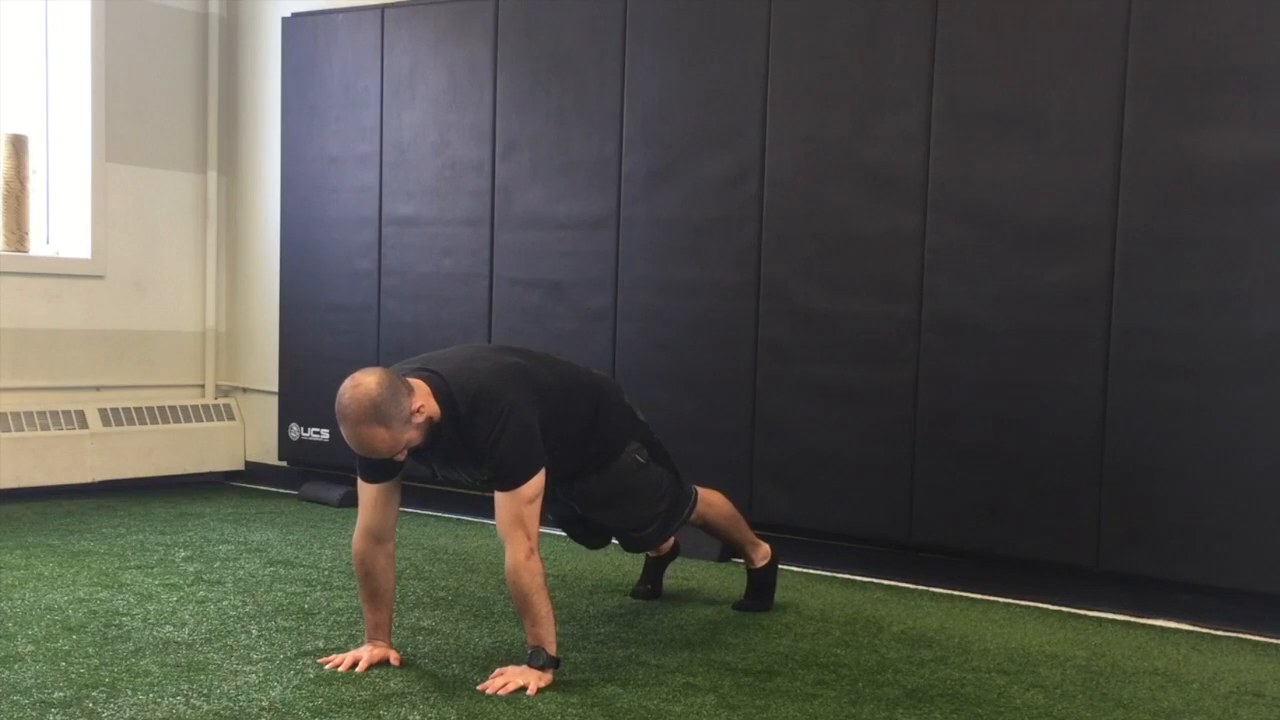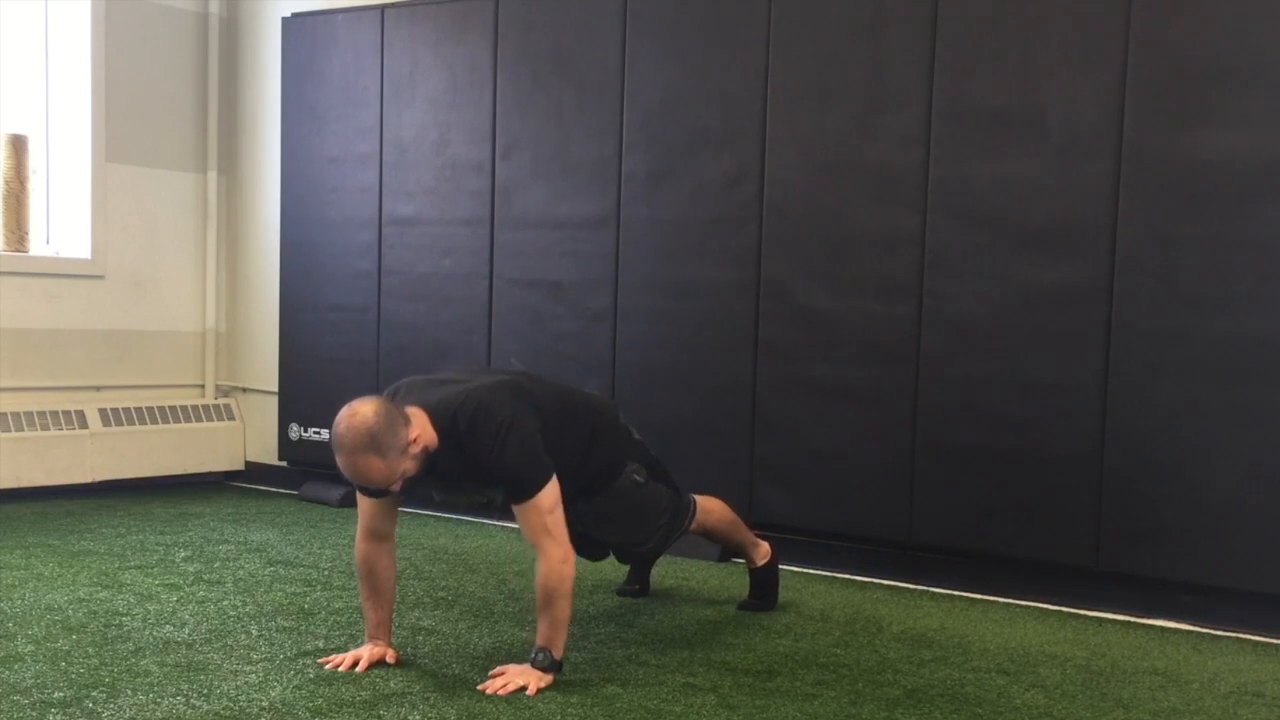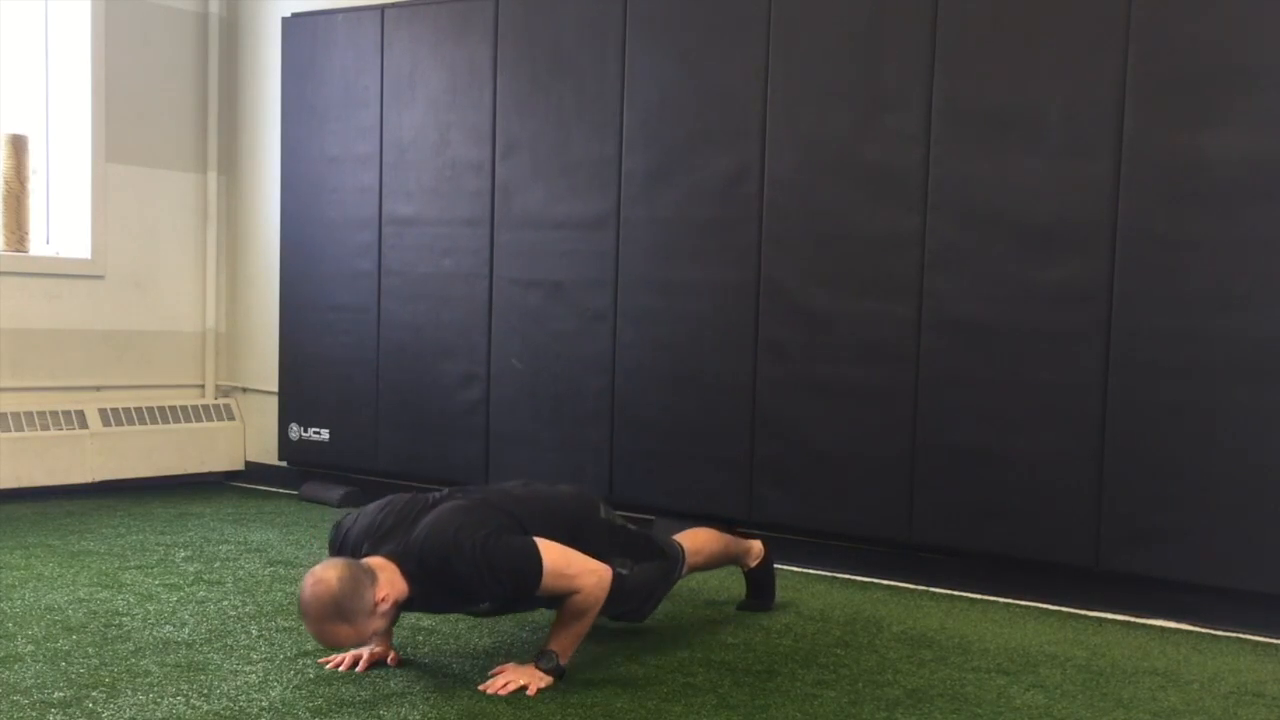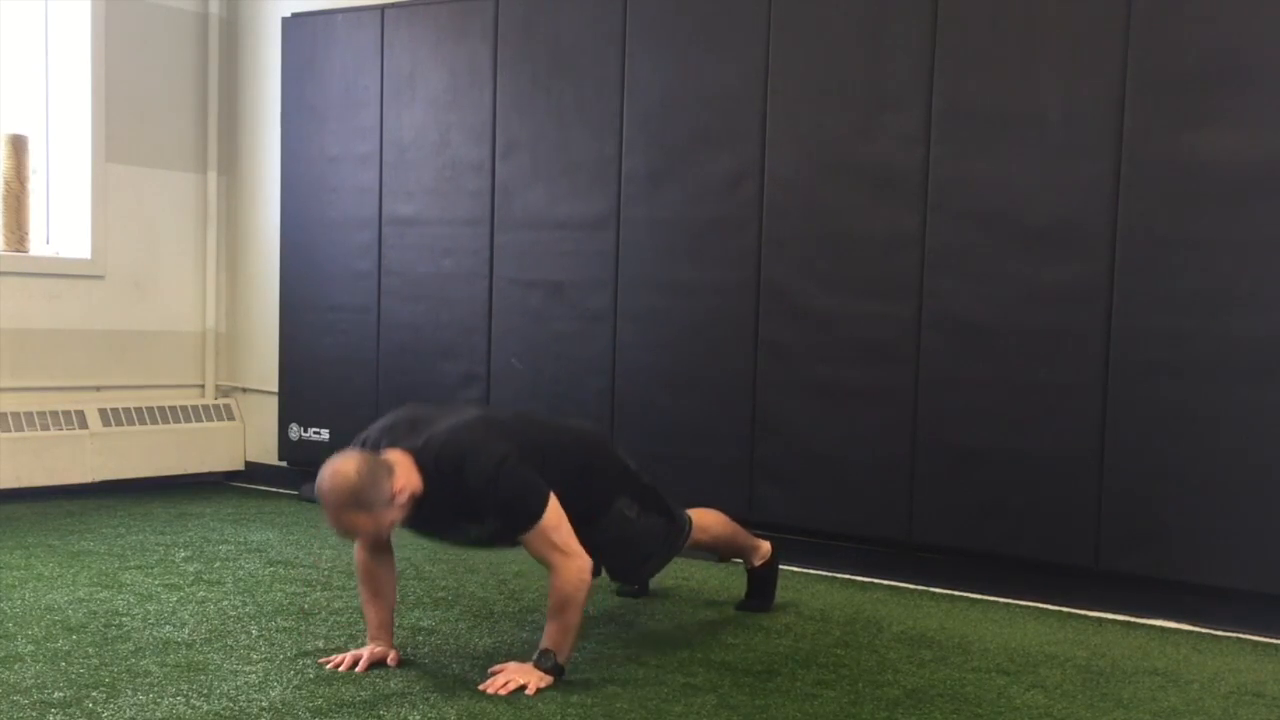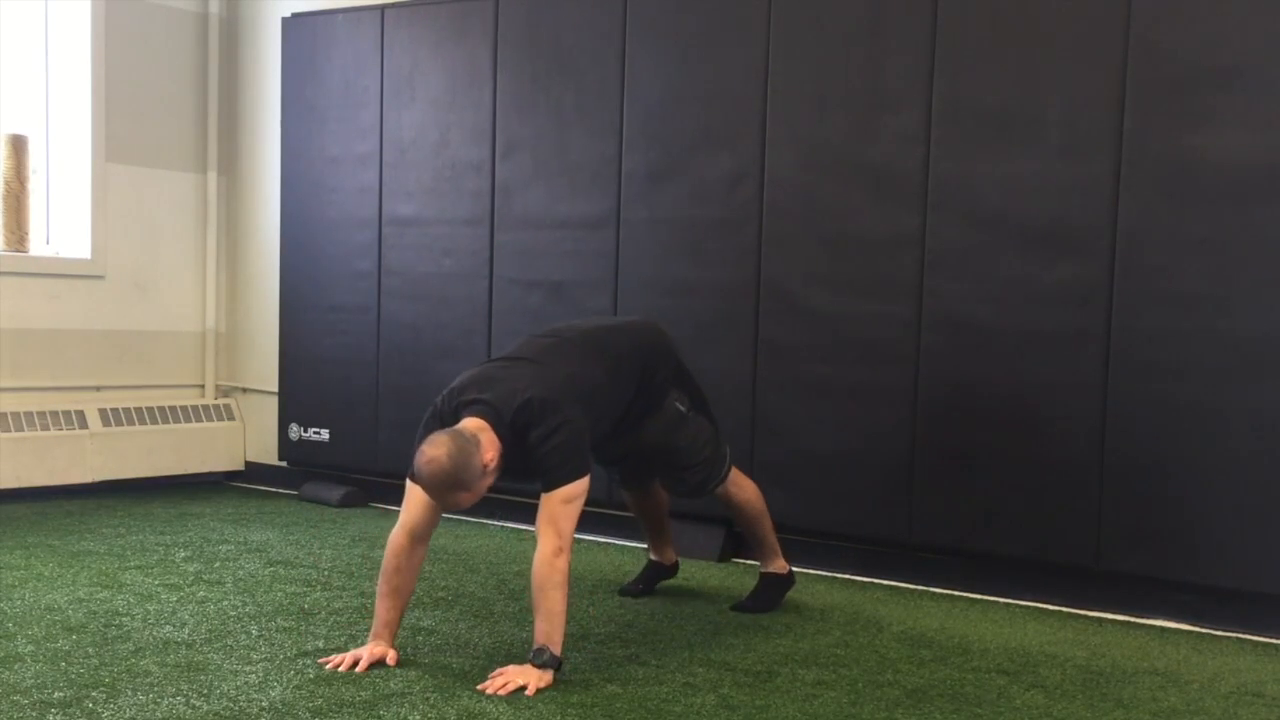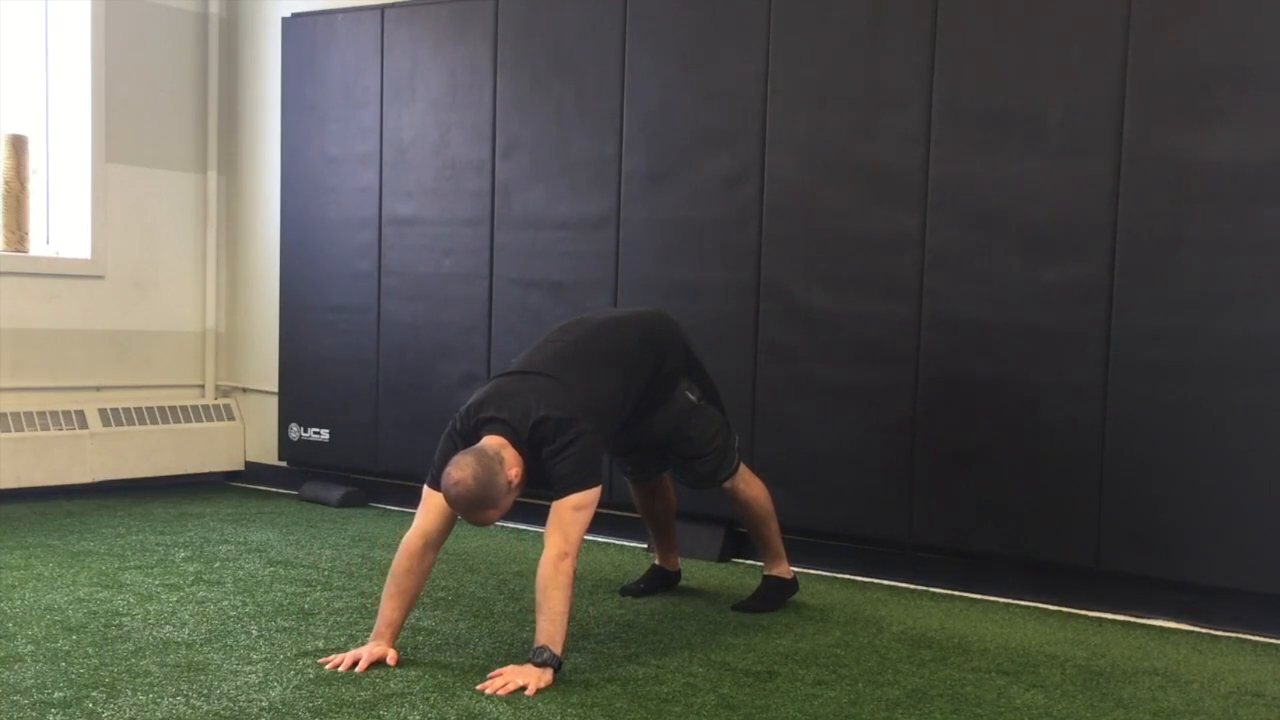
dt=0.7s
person 1, frame 1
left shoulder: (495, 408)
right shoulder: (381, 411)
left elbow: (521, 547)
right elbow: (373, 535)
left wrist: (542, 661)
right wrist: (377, 640)
left hip: (599, 432)
right hip: (546, 456)
left knee: (676, 506)
right knee: (597, 536)
left ankle: (758, 556)
right ankle: (660, 553)
person 1, frame 2
left shoulder: (495, 429)
right shoulder: (377, 437)
left elbow: (554, 552)
right elbow: (374, 538)
left wrist: (544, 662)
right wrist: (377, 638)
left hip: (597, 452)
right hip: (547, 470)
left knee: (676, 518)
right knee: (596, 544)
left ankle: (759, 556)
right ankle: (643, 557)
person 1, frame 3
left shoulder: (462, 556)
right shoulder: (350, 542)
left elbow: (594, 578)
left wrist: (547, 665)
right wrist: (375, 641)
left hip: (576, 532)
right hip: (530, 521)
left knee: (673, 559)
left ankle: (750, 554)
right ankle: (639, 530)
person 1, frame 4
left shoulder: (484, 468)
right shoulder: (369, 461)
left elbow: (573, 564)
right elbow: (374, 546)
left wrist: (546, 664)
right wrist: (379, 638)
left hip: (584, 473)
right hip: (541, 486)
left knee: (674, 532)
left ankle: (758, 555)
right ankle: (636, 570)
person 1, frame 5
left shoulder: (552, 426)
right shoulder: (443, 425)
left elbow: (553, 546)
right elbow: (409, 534)
left wrist: (542, 662)
right wrist: (380, 638)
left hip: (647, 368)
right hip: (588, 358)
left knee: (712, 477)
right knee: (636, 477)
left ankle: (775, 568)
right ankle: (663, 559)
person 1, frame 6
left shoulder: (568, 437)
right shoulder: (465, 434)
left elbow: (560, 552)
right elbow: (422, 538)
left wrist: (543, 662)
right wrist: (381, 638)
left hip: (658, 358)
right hip: (599, 345)
left knee: (723, 472)
right knee: (645, 473)
left ankle: (779, 572)
right ankle: (667, 565)
